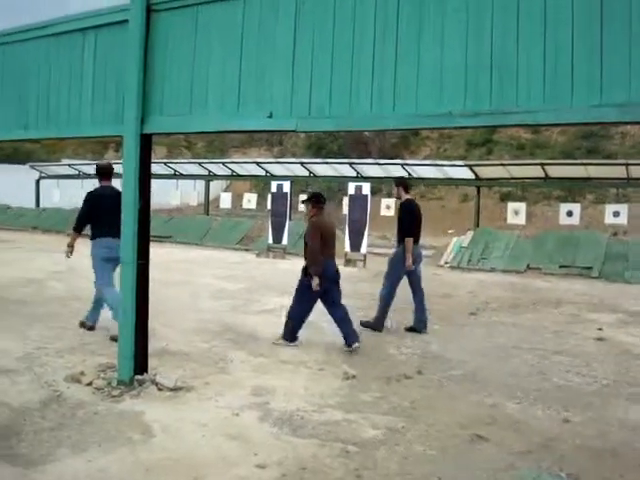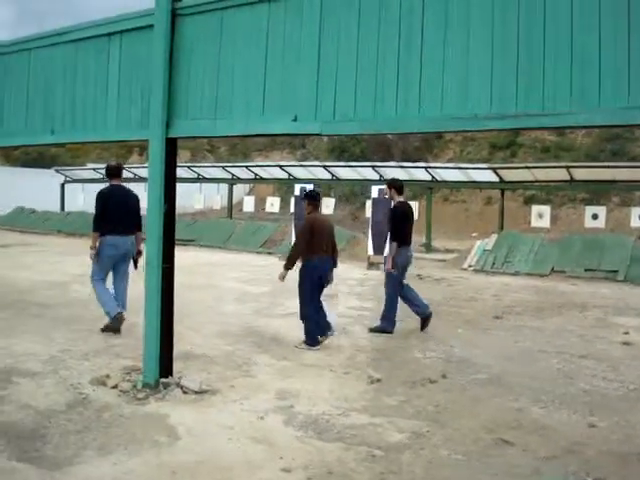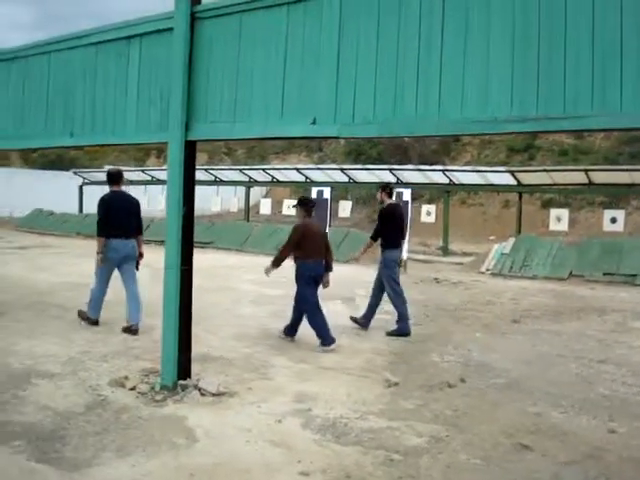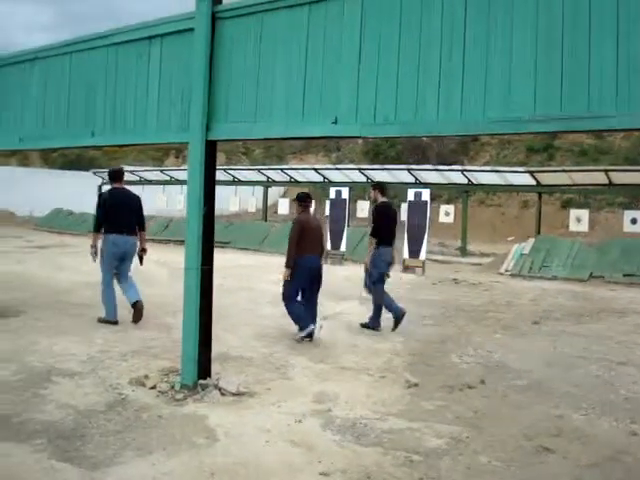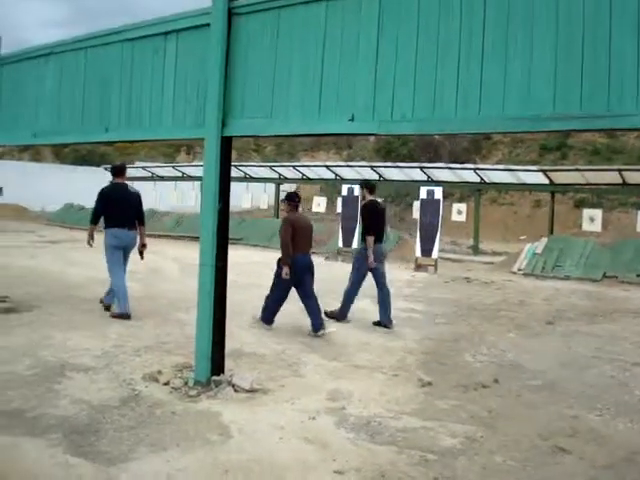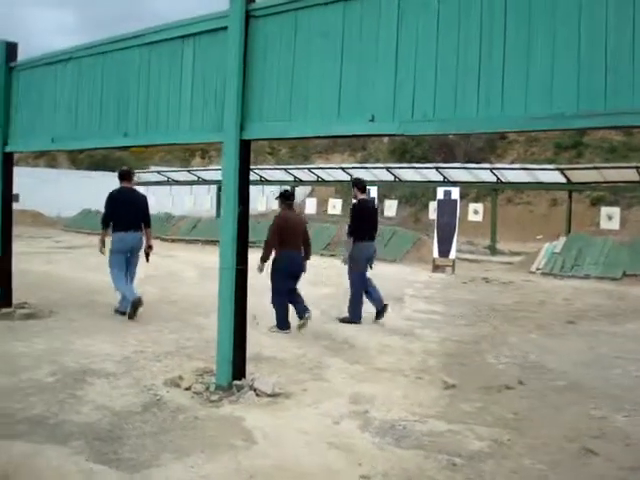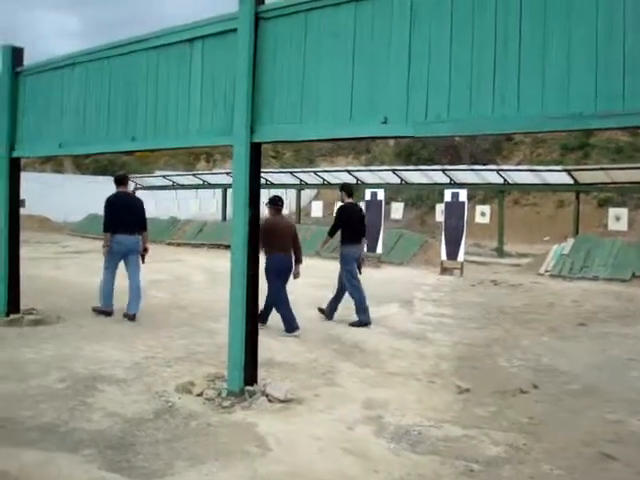
dt=0.3s
person 1, frame 1
left shoulder: (93, 195)
right shoulder: (122, 196)
left elbow: (81, 221)
left wrist: (71, 244)
left hip: (102, 245)
right hip: (119, 244)
left knee: (106, 287)
right knee: (103, 284)
right ankle: (90, 320)
person 1, frame 2
left shoulder: (104, 194)
right shoulder: (132, 196)
left elbow: (97, 222)
right elbow: (138, 224)
left wrist: (94, 246)
right wrist: (138, 246)
left hip: (109, 242)
right hip: (128, 242)
left knee: (97, 280)
right knee: (121, 283)
left ankle: (115, 313)
right ankle: (116, 321)
person 1, frame 3
left shoulder: (105, 200)
right shoulder: (133, 201)
left elbow: (101, 228)
right elbow: (139, 228)
left wrist: (100, 251)
right wrist: (140, 249)
left hip: (112, 245)
right hip: (130, 245)
left knee: (100, 283)
right knee: (131, 286)
left ankle: (92, 315)
right ankle: (133, 323)
person 1, frame 4
left shoulder: (105, 197)
right shoulder: (134, 197)
left elbow: (98, 223)
right elbow: (141, 224)
left wrist: (94, 245)
right wrist: (143, 244)
left hip: (112, 240)
right hip: (130, 241)
left knee: (107, 279)
right knee: (124, 276)
left ankle: (110, 315)
right ankle: (136, 301)
person 1, frame 5
left shoulder: (106, 191)
right shoulder: (134, 193)
left elbow: (96, 214)
right elbow: (140, 219)
left wrist: (90, 233)
right wrist: (142, 240)
left hip: (113, 234)
right hip: (131, 235)
left knee: (116, 273)
right knee: (120, 271)
left ankle: (123, 310)
right ankle: (108, 301)
person 1, frame 6
left shoulder: (113, 195)
right shoulder: (141, 197)
left elbow: (106, 219)
right elbow: (147, 221)
left wrist: (102, 240)
right wrist: (148, 241)
left hip: (120, 237)
right hip: (137, 237)
left knee: (117, 274)
right knee: (129, 274)
left ankle: (134, 298)
right ankle: (123, 307)
person 1, frame 7
left shoulder: (111, 200)
right shoulder: (137, 201)
left elbow: (107, 224)
right elbow: (143, 225)
left wrist: (105, 244)
right wrist: (145, 244)
left hip: (118, 240)
right hip: (134, 240)
left knee: (108, 274)
right knee: (134, 277)
left ankle: (106, 307)
right ankle: (132, 311)
person 2, frame 1
left shoulder: (314, 223)
right shoulder: (329, 223)
left elbow: (314, 251)
left wrist: (315, 275)
left hip: (316, 270)
right hip: (331, 268)
left knee: (300, 305)
right knee: (335, 306)
left ankle: (289, 337)
right ankle: (352, 340)
person 2, frame 2
left shoulder: (309, 221)
right shoulder: (327, 222)
left elbow: (298, 247)
right elbow: (333, 247)
left wrist: (286, 268)
right wrist: (331, 269)
left hip: (311, 265)
right hip: (325, 264)
left knee: (308, 304)
right knee: (313, 300)
left ankle: (311, 342)
right ankle: (325, 329)
person 2, frame 3
left shoulder: (301, 226)
right shoulder: (320, 228)
left elbow: (287, 248)
right elbow: (328, 251)
left wrist: (273, 265)
right wrist: (327, 273)
left hip: (305, 268)
right hip: (318, 268)
left knee: (311, 305)
right knee: (301, 301)
left ankle: (327, 341)
right ankle: (289, 331)
person 2, frame 4
left shoulder: (299, 220)
right shoulder: (317, 222)
left elbow: (292, 246)
right elbow: (321, 246)
left wrist: (288, 267)
left hip: (301, 262)
right hip: (316, 263)
left knee: (289, 297)
right knee: (310, 300)
left ankle: (305, 325)
right ankle: (307, 333)
person 2, frame 5
left shoulder: (288, 219)
right shoulder: (307, 221)
left elbow: (286, 243)
left wrist: (285, 265)
left hip: (292, 261)
right hip: (306, 260)
left knee: (277, 293)
right knee: (308, 295)
left ankle: (266, 319)
right ankle: (318, 327)
person 2, frame 6
left shoulder: (280, 218)
right shoulder: (301, 219)
left elbow: (270, 241)
right elbow: (307, 242)
left wrist: (262, 261)
right wrist: (305, 259)
left hip: (283, 258)
right hip: (298, 258)
left knee: (280, 293)
right knee: (290, 290)
left ankle: (283, 326)
right ankle: (304, 312)
person 2, frame 7
left shoulder: (268, 223)
right shoulder: (290, 224)
left elbow: (258, 243)
right elbow: (297, 246)
right wrist: (297, 265)
left hip: (274, 261)
right hip: (287, 261)
left knee: (278, 295)
right knee: (274, 292)
left ankle: (292, 328)
right ankle: (261, 319)
person 3, frame 1
left shoulder: (405, 206)
right shoulder: (415, 205)
left elbow: (408, 233)
left wrist: (408, 256)
left hip: (405, 251)
right hip: (416, 250)
left knee: (389, 285)
right knee: (416, 288)
left ankle: (378, 322)
right ankle: (420, 324)
person 3, frame 2
left shoulder: (396, 209)
right shoulder: (407, 207)
left elbow: (394, 236)
left wrist: (389, 259)
left hip: (398, 252)
right hip: (406, 251)
left knee: (391, 289)
right knee: (400, 286)
left ankle: (387, 324)
right ankle: (423, 311)
person 3, frame 3
left shoulder: (386, 211)
right shoulder: (399, 209)
left elbow: (376, 234)
left wrist: (361, 252)
left hip: (389, 254)
right hip: (395, 252)
left knee: (394, 291)
right knee: (378, 287)
left ankle: (403, 327)
right ankle: (365, 320)
person 3, frame 4
left shoulder: (378, 208)
right shoulder: (392, 209)
left elbow: (374, 233)
left wrist: (369, 255)
left hip: (380, 251)
right hip: (389, 251)
left knee: (371, 284)
right knee: (378, 284)
left ankle: (397, 310)
right ankle: (374, 322)
person 3, frame 5
left shoulder: (366, 206)
right shoulder: (381, 207)
left elbow: (369, 231)
left wrist: (370, 254)
left hip: (368, 249)
right hip: (380, 248)
left knee: (354, 282)
right knee: (381, 284)
left ankle: (342, 313)
right ankle: (386, 319)
person 3, frame 6
left shoulder: (357, 206)
right shoulder: (372, 205)
left elbow: (352, 231)
left wrist: (347, 253)
left hip: (359, 246)
right hip: (370, 245)
left knee: (355, 281)
right knee: (363, 278)
left ankle: (354, 316)
right ankle: (379, 303)
person 3, frame 7
left shoulder: (343, 209)
right shoulder: (359, 209)
left elbow: (333, 230)
right elbow: (363, 233)
left wrist: (321, 246)
right wrist: (361, 253)
left hip: (347, 249)
right hip: (357, 248)
left knee: (353, 284)
right knee: (343, 281)
left ankle: (364, 318)
right ankle: (329, 311)
